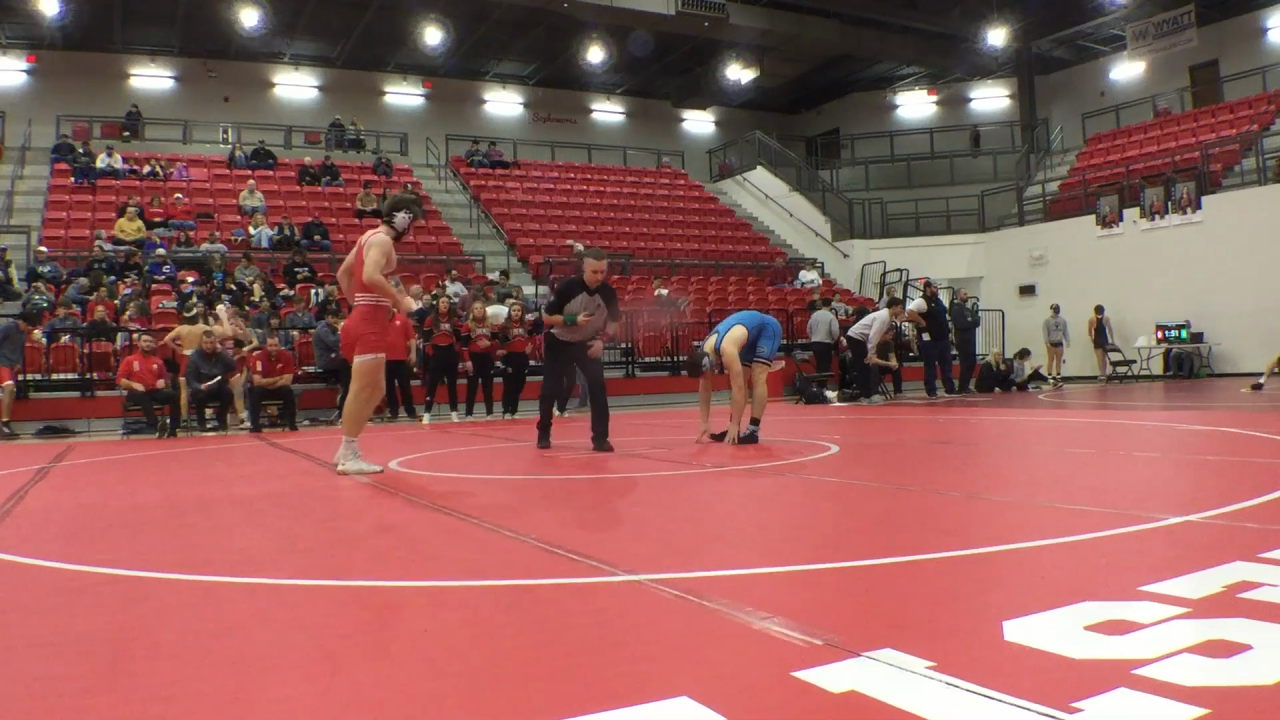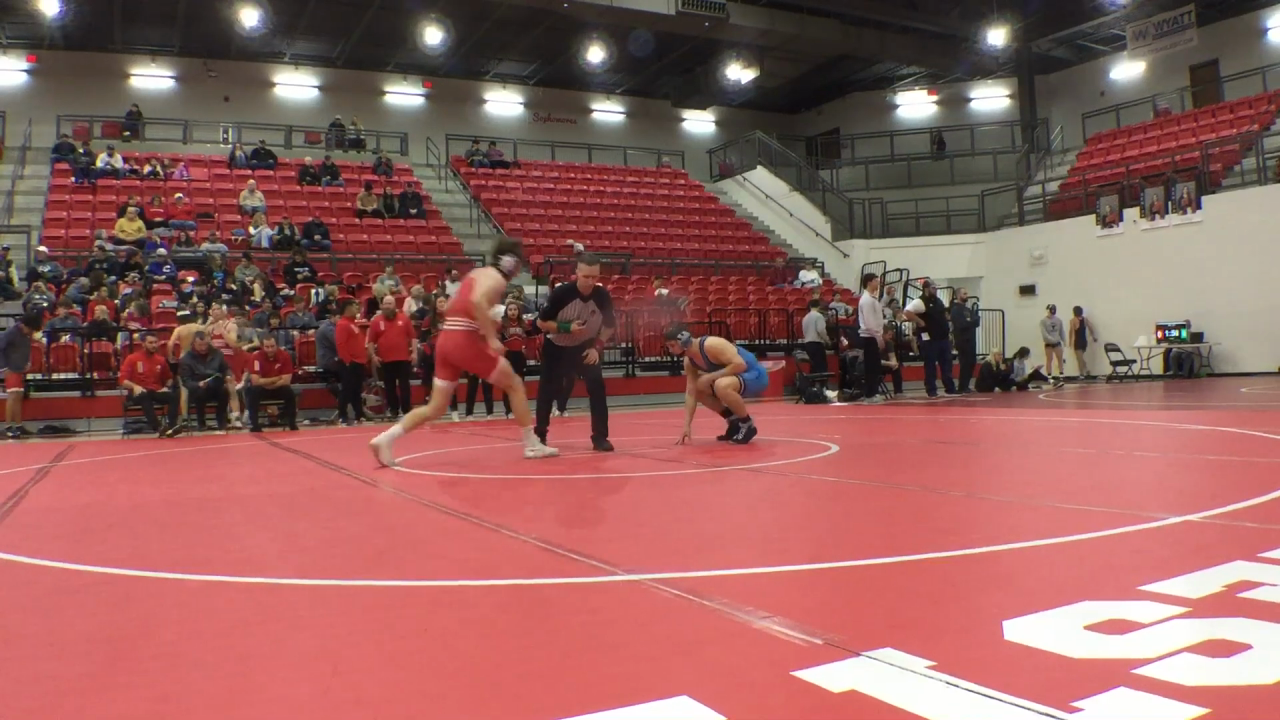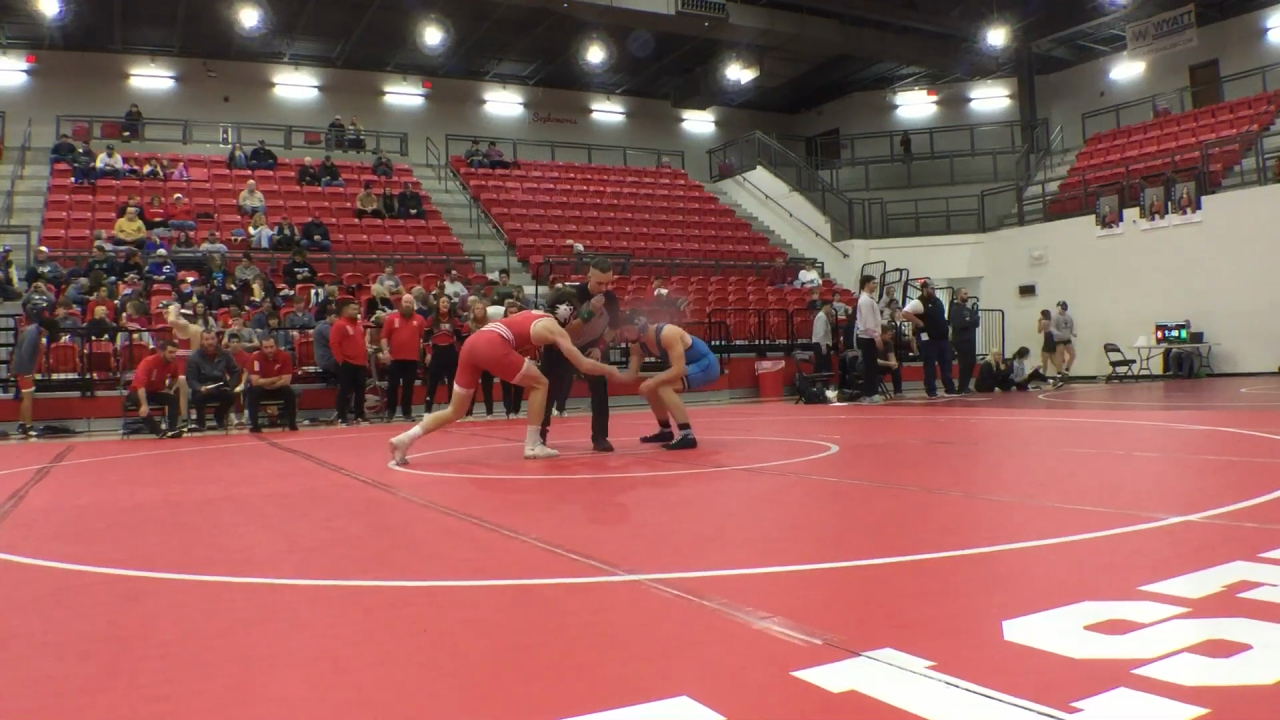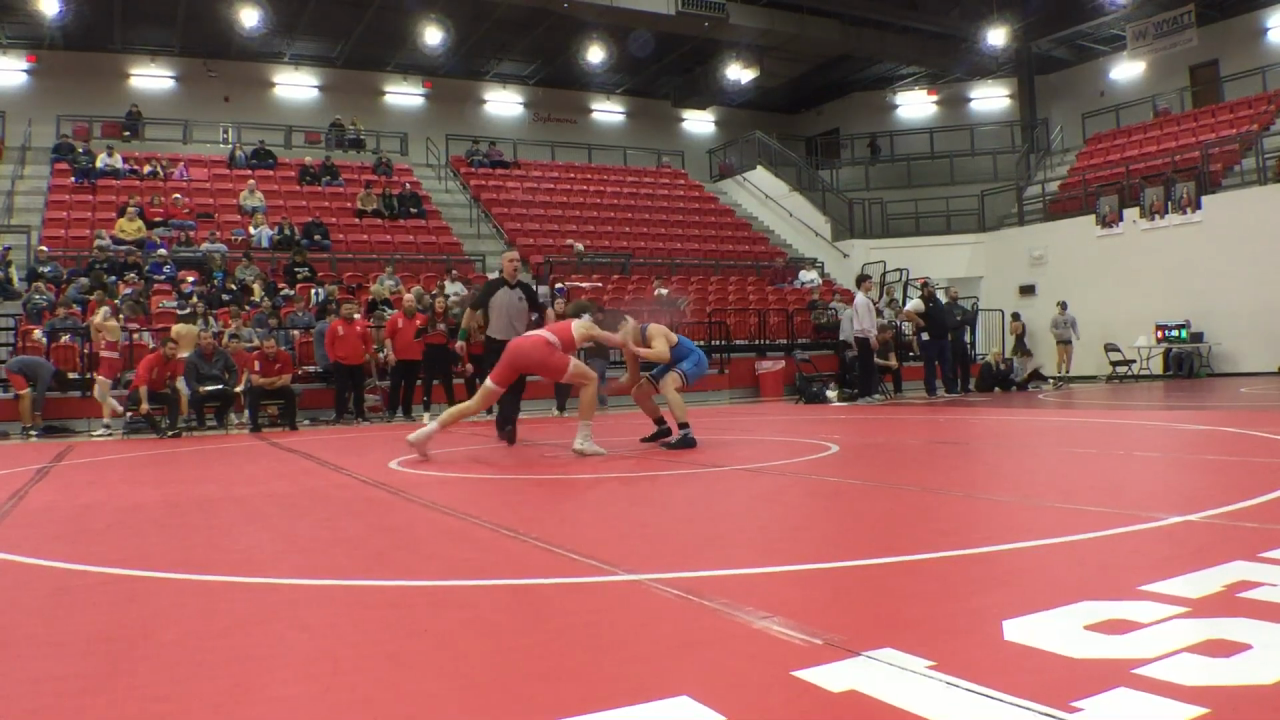
dt=1s
person 1, frame 1
left shoulder: (369, 237)
right shoulder: (383, 240)
left elbow: (343, 273)
right elbow: (370, 277)
right wrist: (399, 299)
left hip: (364, 318)
right hip: (370, 321)
left knee: (374, 390)
right knee: (361, 390)
left ankle: (346, 451)
right ankle: (349, 458)
person 1, frame 2
left shoulder: (475, 274)
right shoulder: (497, 280)
left elbow: (450, 309)
right elbow: (477, 300)
right wrist: (492, 337)
left hip: (446, 340)
right hip: (465, 342)
left knee: (436, 407)
right knee: (515, 386)
left ankle: (387, 438)
right ankle: (532, 445)
person 1, frame 3
left shoulder: (533, 315)
right shoulder: (555, 328)
right elbow: (584, 364)
left wrist: (527, 365)
right wrist: (609, 370)
left hip: (472, 343)
right hip: (492, 346)
left knee: (455, 411)
right knee: (539, 384)
left ankle: (405, 439)
right ankle: (533, 446)
person 1, frame 4
left shoulder: (557, 326)
right shoulder: (587, 327)
right elbow: (618, 341)
right wrist: (628, 327)
left hip: (515, 346)
right hip: (537, 351)
left knee: (477, 403)
right knee: (589, 379)
left ankle: (423, 434)
right ankle: (584, 441)
person 2, frame 1
left shoulder: (608, 292)
right shoulder: (566, 287)
left elbow: (614, 320)
right elbow: (546, 317)
left wrist: (602, 338)
right wrist: (573, 320)
left hip: (588, 343)
right hip: (559, 342)
left knee: (597, 385)
right knee: (551, 388)
left ankle: (600, 437)
right ankle: (544, 432)
person 2, frame 2
left shoulder: (602, 296)
right shoulder: (561, 293)
left elbow: (609, 326)
right elbow: (541, 322)
left wrist: (597, 347)
right wrist: (567, 328)
left hip: (585, 347)
right hip: (556, 347)
left knee: (597, 386)
right knee: (547, 390)
left ankle: (600, 437)
right ankle: (539, 434)
person 2, frame 3
left shoulder: (611, 300)
right shoulder: (572, 295)
left elbow: (613, 327)
right elbow: (565, 328)
left wrist: (600, 347)
right wrist: (590, 311)
left hip: (589, 347)
right hip: (560, 347)
left knee: (599, 386)
right knee: (549, 390)
left ankle: (600, 438)
right ankle: (539, 435)
person 2, frame 4
left shoulder: (527, 290)
right shoulder: (491, 288)
left elbow: (544, 311)
right elbow: (472, 310)
right wrist: (461, 337)
right hip: (495, 344)
left knee: (515, 389)
right knee: (502, 387)
left ankle: (505, 427)
right ankle: (506, 426)
